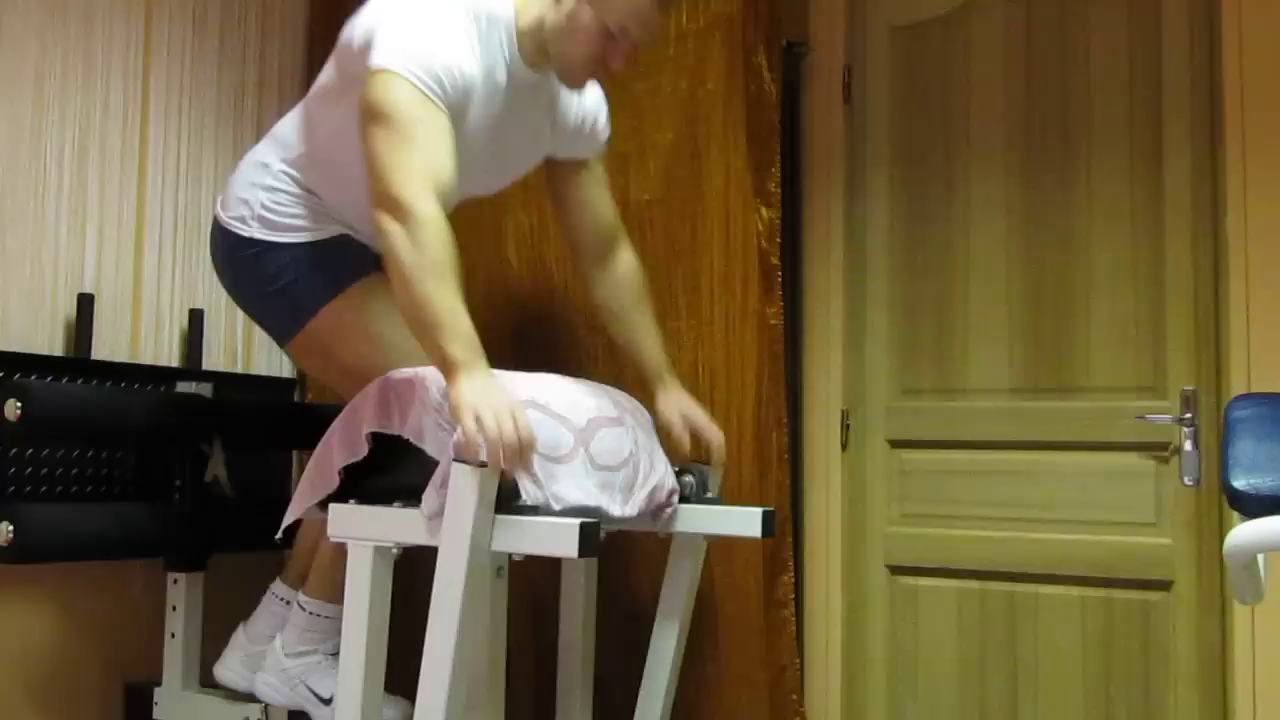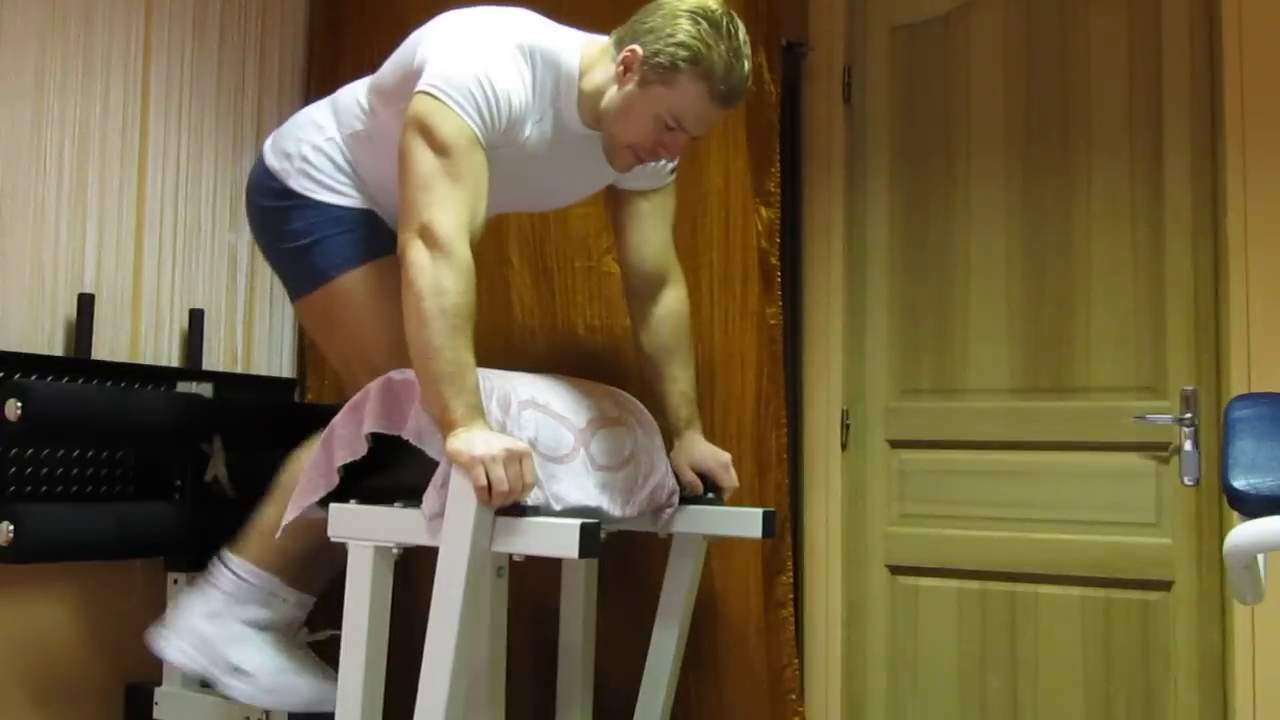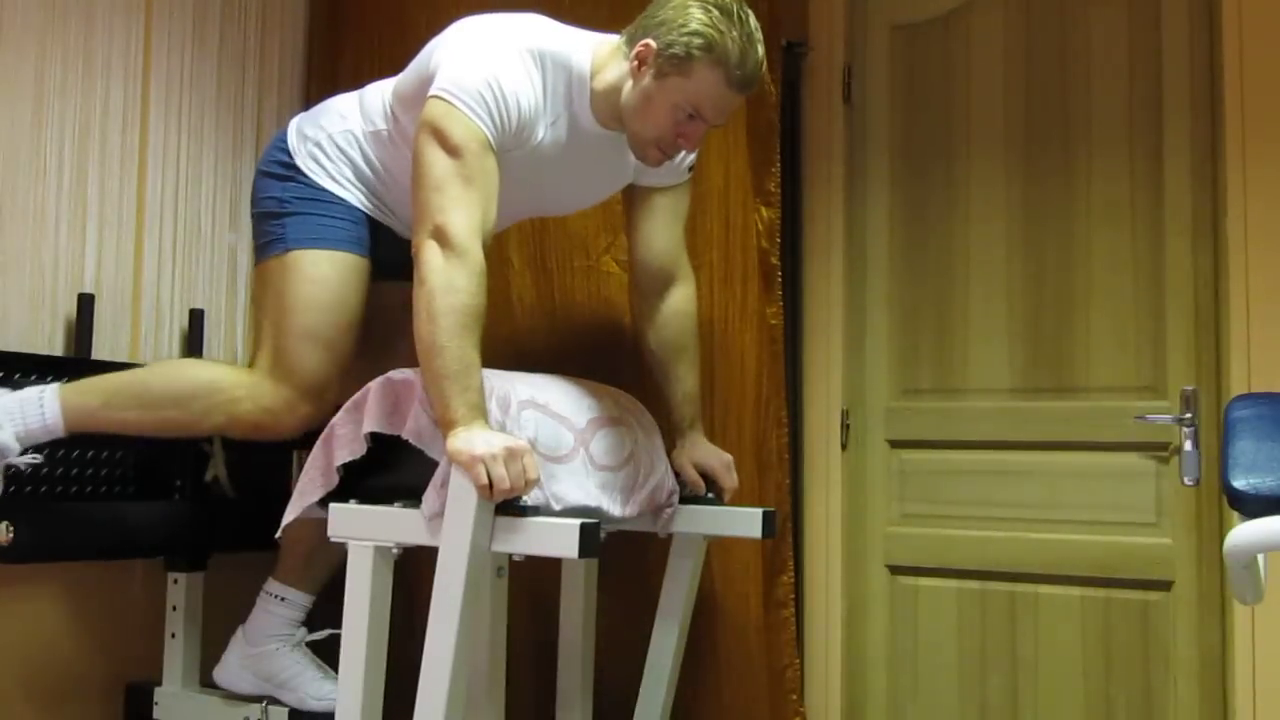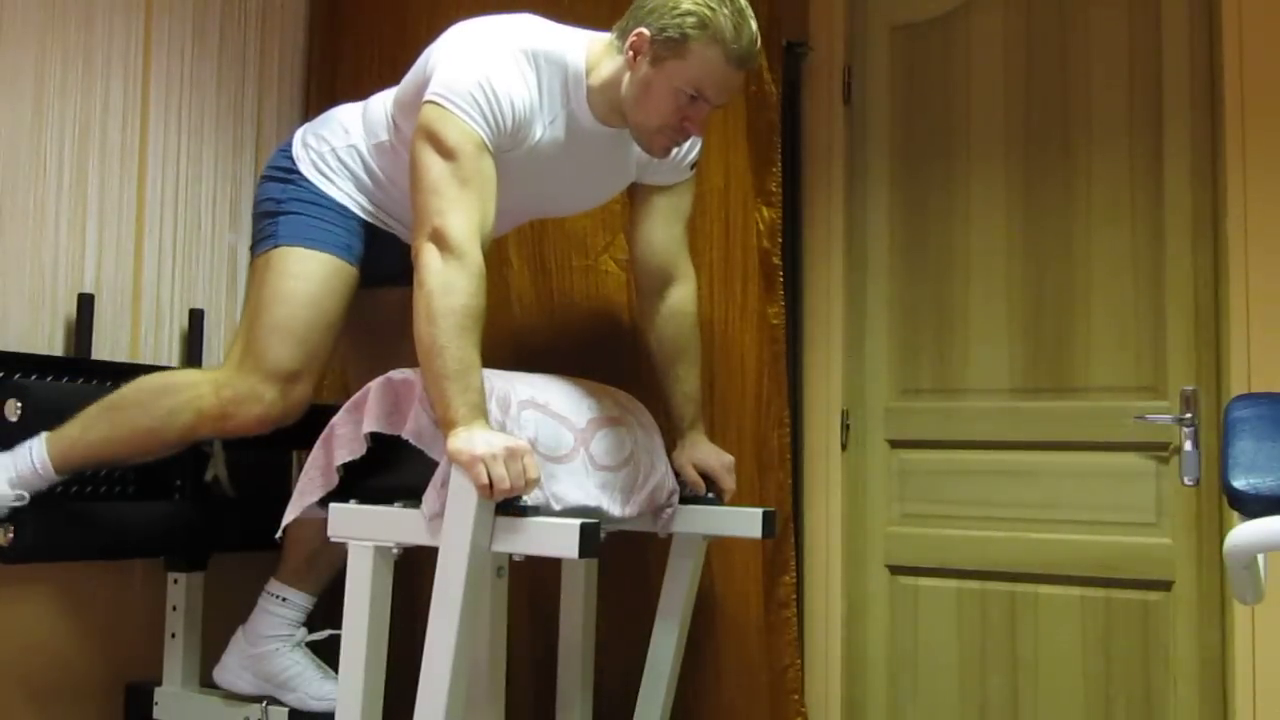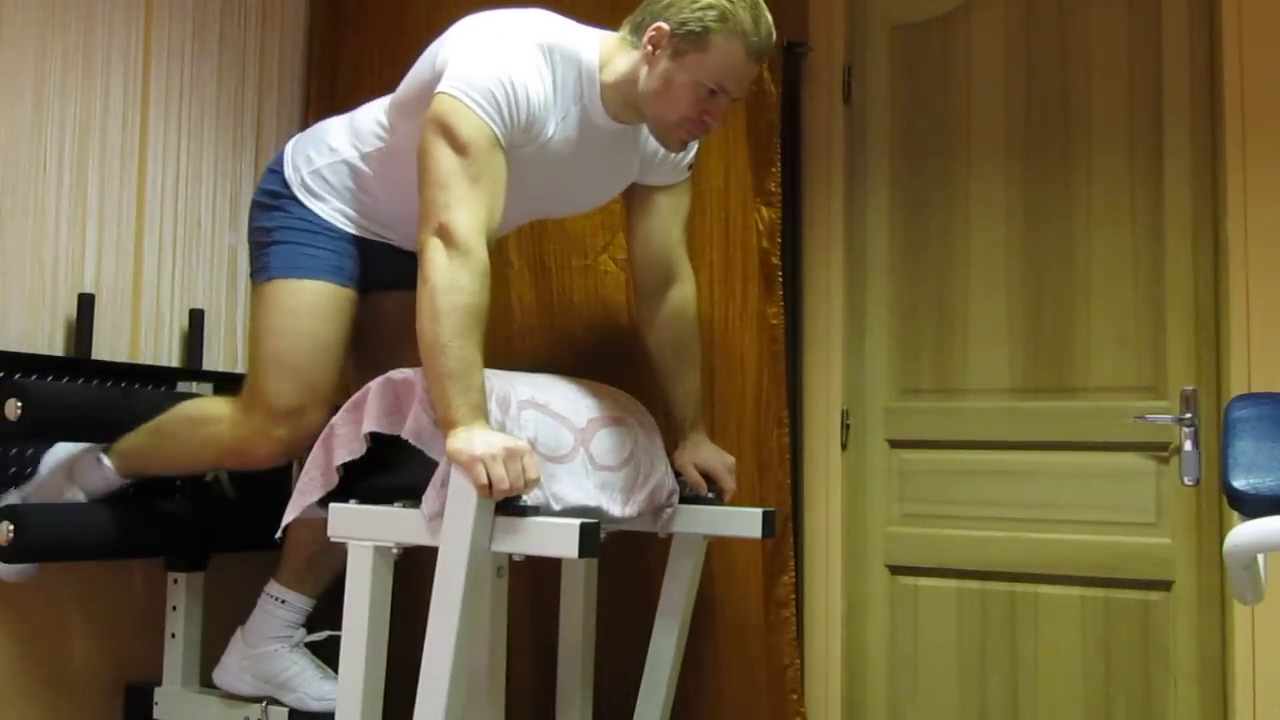
dt=0.5s
person 1, frame 1
left shoulder: (577, 103)
left elbow: (606, 250)
right elbow: (405, 208)
left wrist: (663, 386)
right wrist: (468, 373)
left hip: (350, 239)
right hip: (276, 230)
left ankle: (265, 642)
right ankle: (301, 654)
person 1, frame 2
left shoulder: (646, 140)
right shoulder: (487, 66)
left elbow: (656, 286)
right elbow: (436, 244)
left wrist: (684, 432)
right wrist: (464, 425)
left hip: (386, 212)
right hip: (313, 188)
right knee: (407, 403)
left ankle: (256, 628)
right ankle: (222, 617)
person 1, frame 3
left shoulder: (664, 135)
right shoulder: (499, 66)
left elbow: (665, 286)
right elbow: (449, 245)
left wrist: (689, 432)
right wrist: (464, 425)
left hip: (403, 223)
right hip: (327, 175)
right knee: (284, 400)
left ankle: (264, 643)
person 1, frame 4
left shoulder: (668, 138)
right shoulder: (494, 67)
left elbow: (668, 286)
right elbow: (448, 247)
left wrist: (689, 431)
right wrist: (466, 424)
left hip: (410, 236)
right hip: (332, 185)
right knee: (260, 395)
left ankle: (266, 642)
person 1, frame 5
left shoulder: (662, 140)
left elbow: (666, 285)
right elbow: (455, 243)
left wrist: (690, 433)
right wrist: (464, 424)
left hip: (405, 243)
right hip: (323, 202)
right knee: (282, 426)
left ankle: (264, 644)
right ankle: (79, 473)
